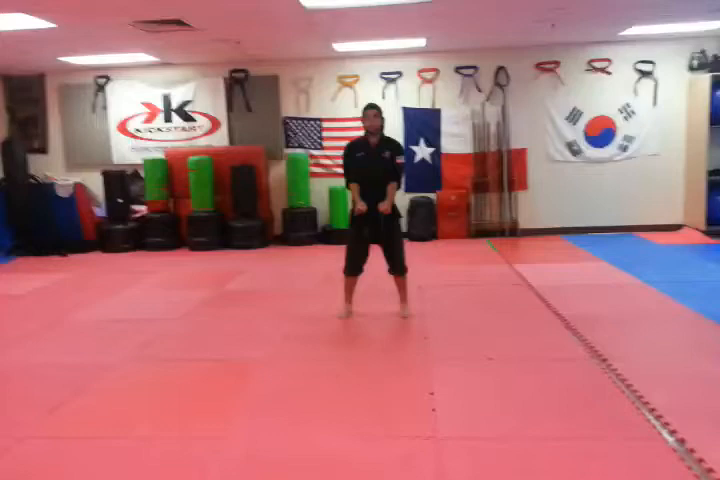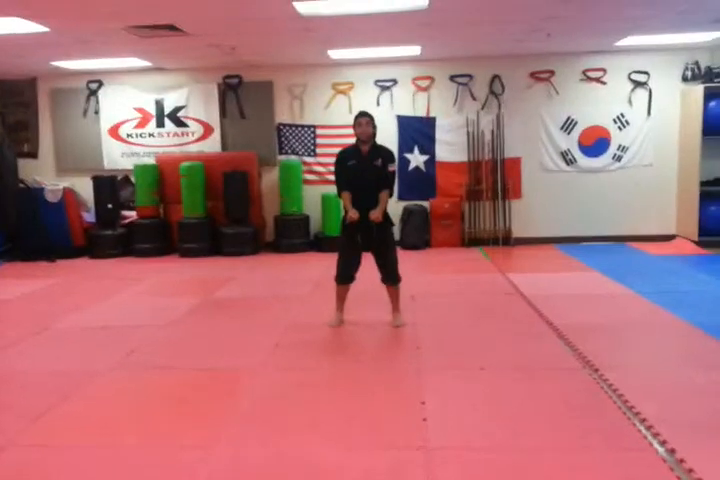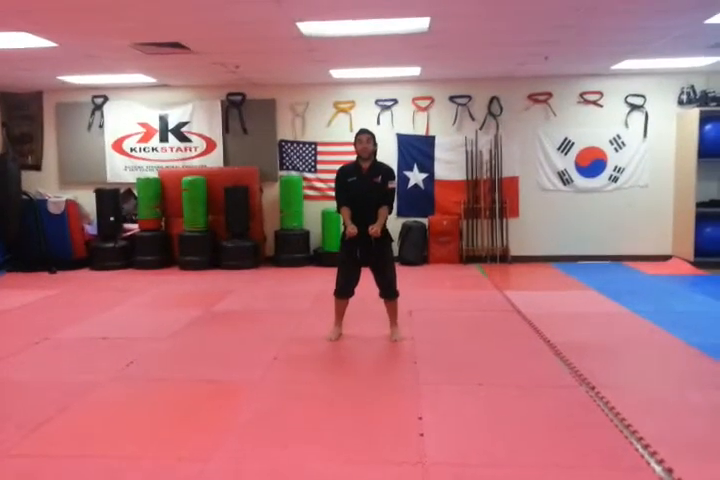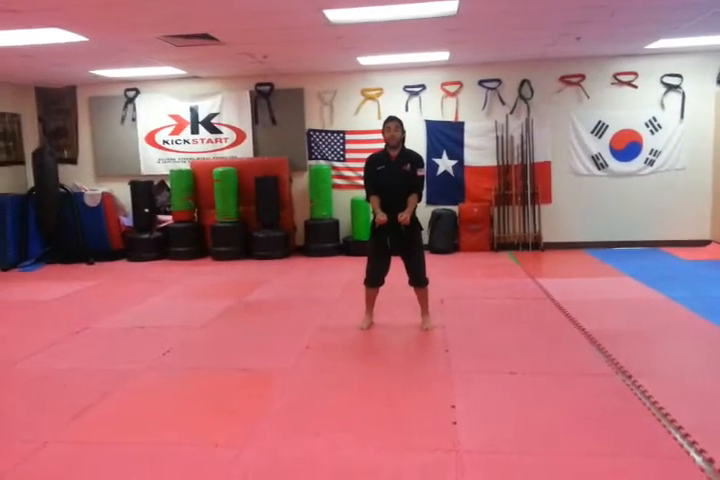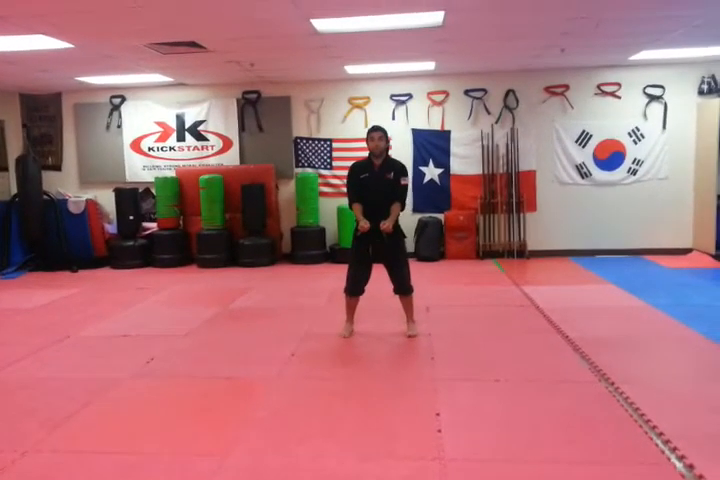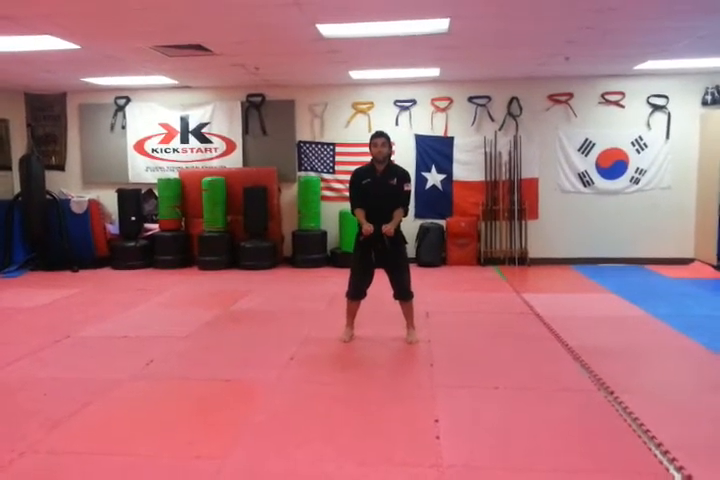
dt=0.7s
person 1, frame 1
left shoulder: (393, 147)
right shoulder: (353, 148)
left elbow: (394, 179)
right elbow: (351, 179)
left wrist: (388, 201)
right wrist: (358, 201)
left hip: (386, 209)
right hip: (361, 209)
left knee: (396, 259)
right knee: (353, 260)
left ankle: (404, 303)
right ankle: (348, 304)
person 1, frame 2
left shoulder: (385, 155)
right shoulder: (344, 156)
left elbow: (387, 187)
right elbow: (343, 187)
left wrist: (380, 209)
right wrist: (349, 209)
left hip: (378, 217)
right hip: (353, 217)
left knee: (390, 267)
right knee: (344, 269)
left ankle: (396, 312)
right ankle: (339, 312)
person 1, frame 3
left shoulder: (386, 172)
right shoulder: (345, 172)
left elbow: (387, 203)
right elbow: (342, 203)
left wrist: (379, 224)
right wrist: (349, 224)
left hip: (378, 233)
right hip: (353, 233)
left knee: (388, 283)
right knee: (344, 283)
left ankle: (394, 326)
right ankle: (338, 326)
person 1, frame 4
left shoulder: (414, 159)
right shoulder: (373, 161)
left elbow: (416, 191)
right elbow: (371, 192)
left wrist: (408, 212)
right wrist: (378, 212)
left hip: (407, 221)
right hip: (382, 221)
left knee: (418, 271)
right knee: (374, 272)
left ankle: (425, 315)
right ankle: (369, 314)
person 1, frame 5
left shoulder: (398, 168)
right shoulder: (356, 169)
left elbow: (399, 200)
right elbow: (354, 199)
left wrist: (390, 220)
right wrist: (360, 219)
left hip: (390, 230)
right hip: (364, 230)
left knee: (402, 279)
right knee: (354, 280)
left ankle: (410, 322)
right ankle: (349, 323)
person 1, frame 6
left shoulder: (401, 174)
right shoulder: (359, 174)
left elbow: (402, 205)
right elbow: (356, 205)
left wrist: (393, 224)
right wrist: (364, 223)
left hip: (392, 236)
right hip: (366, 235)
left knee: (403, 285)
right knee: (356, 285)
left ankle: (410, 328)
right ankle: (349, 327)
